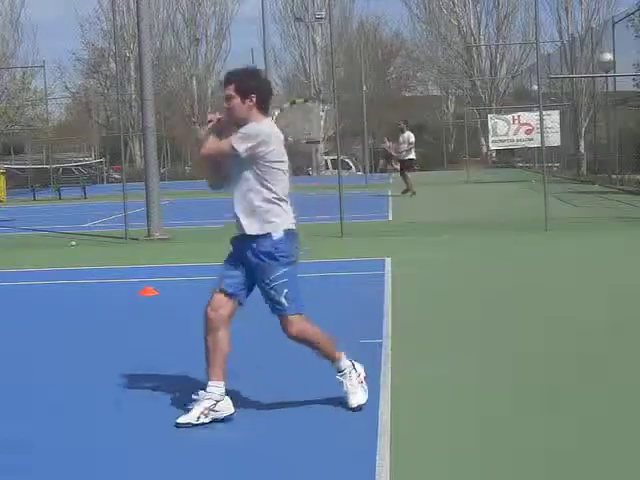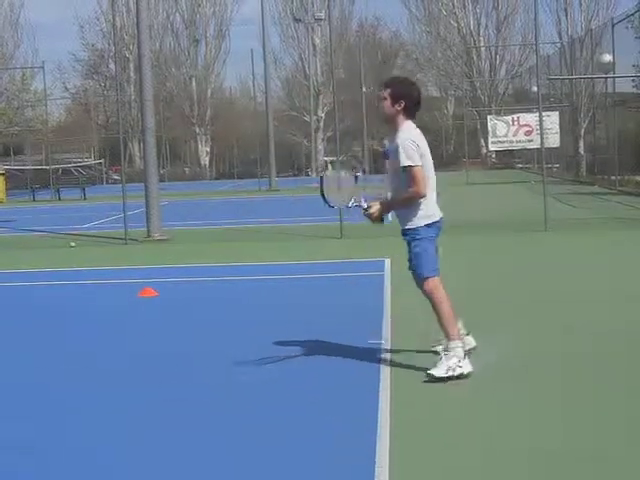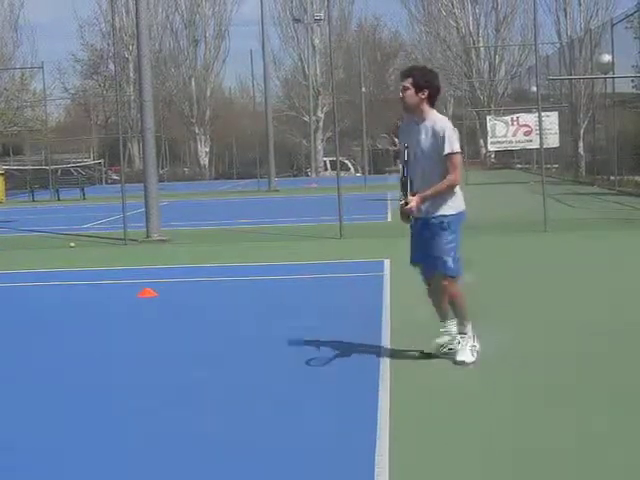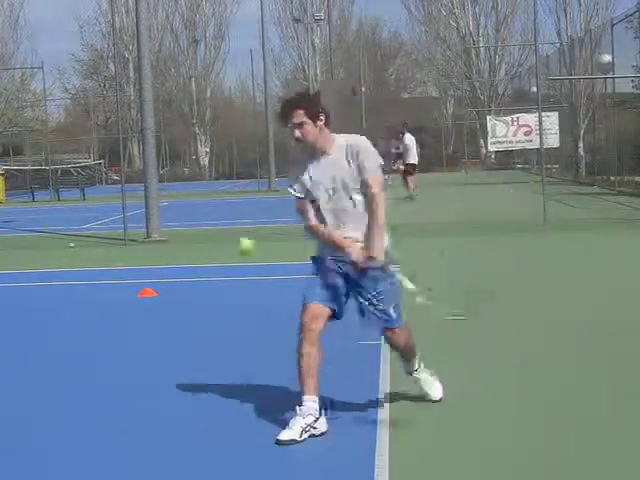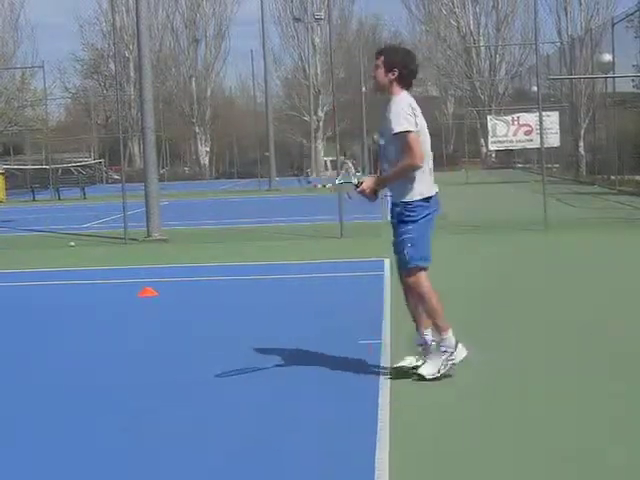
dt=1s
person 1, frame 1
left shoulder: (261, 132)
right shoulder: (244, 136)
left elbow: (206, 154)
right elbow: (215, 173)
left wrist: (214, 130)
right wrist: (218, 126)
left hip: (273, 241)
right hip: (247, 240)
left knee: (293, 325)
right knee: (216, 311)
left ankle: (347, 370)
right ankle: (215, 397)
person 1, frame 2
left shoulder: (403, 139)
right shoulder: (409, 135)
left elbow: (418, 189)
left wrist: (384, 207)
right wrist: (385, 205)
left hip: (420, 224)
right hip: (421, 221)
left knee: (431, 284)
right knee: (427, 281)
left ankle: (456, 355)
right ankle: (459, 334)
person 1, frame 3
left shoulder: (442, 127)
right shoulder: (407, 125)
left elbow: (454, 177)
left wrist: (420, 198)
right wrist: (408, 201)
left hip: (445, 214)
right hip: (422, 215)
left knee: (446, 281)
right knee: (429, 276)
left ankle: (467, 335)
right ankle: (449, 327)
person 1, frame 4
left shoulder: (358, 146)
right shoulder: (301, 170)
left elbow: (376, 200)
right elbow: (312, 224)
left wrist: (375, 246)
right wrist: (345, 246)
left hip: (371, 259)
right hip: (331, 259)
left knee: (396, 335)
right knee: (310, 324)
left ankle: (416, 370)
right ankle: (310, 412)
person 1, frame 5
left shoulder: (399, 106)
right shoulder: (400, 105)
left elbow: (415, 160)
left wrist: (378, 181)
right wrist: (378, 182)
left hip: (414, 202)
right hip: (406, 202)
left knee: (414, 275)
right knee: (408, 276)
left ankle: (448, 346)
right ankle: (428, 347)
